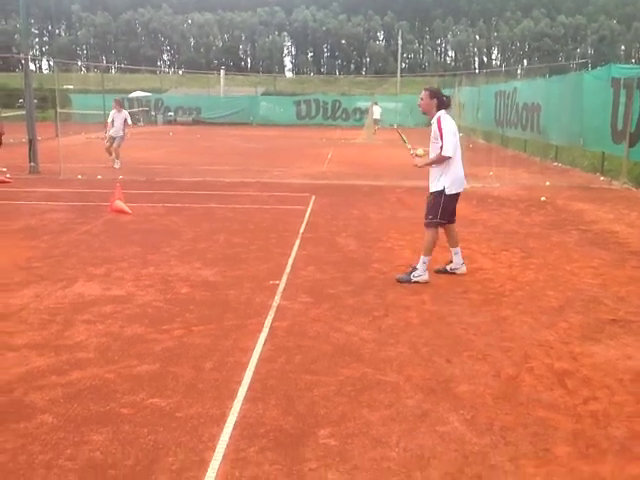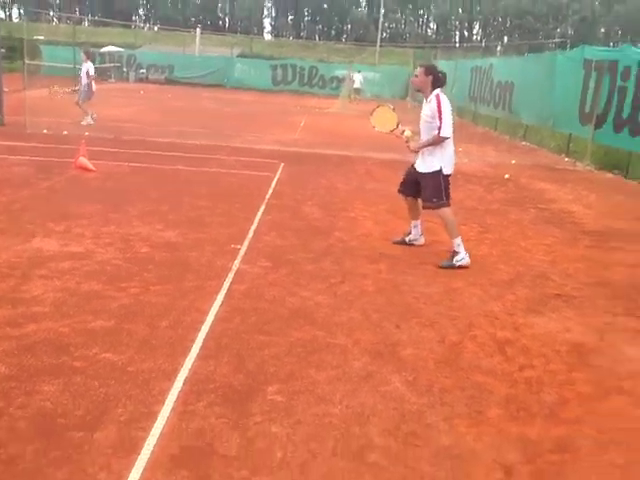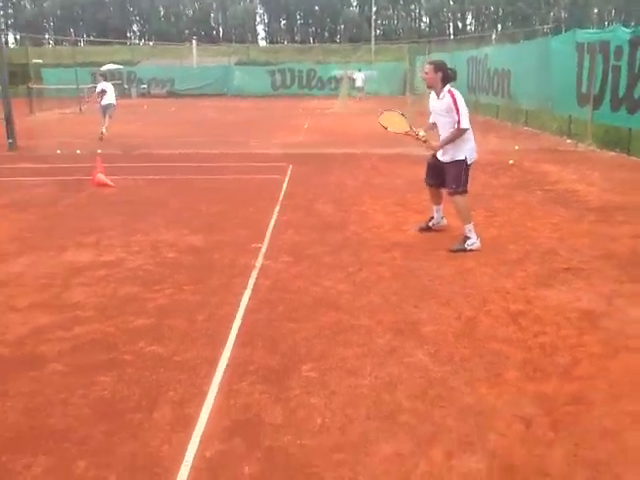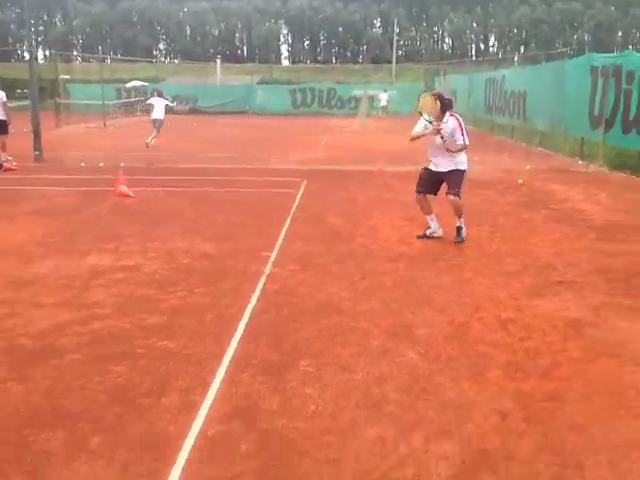
dt=0.5s
person 1, frame 1
left shoulder: (441, 120)
right shoulder: (440, 120)
left elbow: (447, 153)
left wrist: (424, 162)
right wrist: (422, 155)
left hip: (446, 183)
right hip: (443, 181)
left knee: (431, 224)
right knee: (446, 223)
left ankle: (420, 270)
right ankle: (458, 262)
person 1, frame 2
left shoulder: (439, 100)
right shoulder: (428, 100)
left elbow: (444, 134)
left wrist: (419, 145)
right wrist: (412, 135)
left hip: (437, 164)
right hip: (424, 161)
left knee: (440, 206)
right knee: (409, 194)
left ankle: (460, 254)
right ankle: (415, 235)
person 1, frame 3
left shoulder: (452, 96)
right shoulder: (432, 97)
left elbow: (463, 126)
left wrist: (440, 144)
right wrist: (422, 132)
left hip: (460, 152)
right hip: (444, 152)
left knee: (456, 194)
right knee: (432, 184)
left ankle: (472, 239)
right ankle: (438, 220)
person 1, frame 4
left shoulder: (455, 120)
right shoulder: (426, 119)
left elbow: (464, 145)
right elbow: (412, 136)
left wrist: (454, 148)
right wrist: (428, 132)
left hip: (455, 165)
right hip: (435, 165)
left knee: (453, 197)
right knee: (420, 195)
left ankle: (460, 226)
right ankle: (434, 228)
